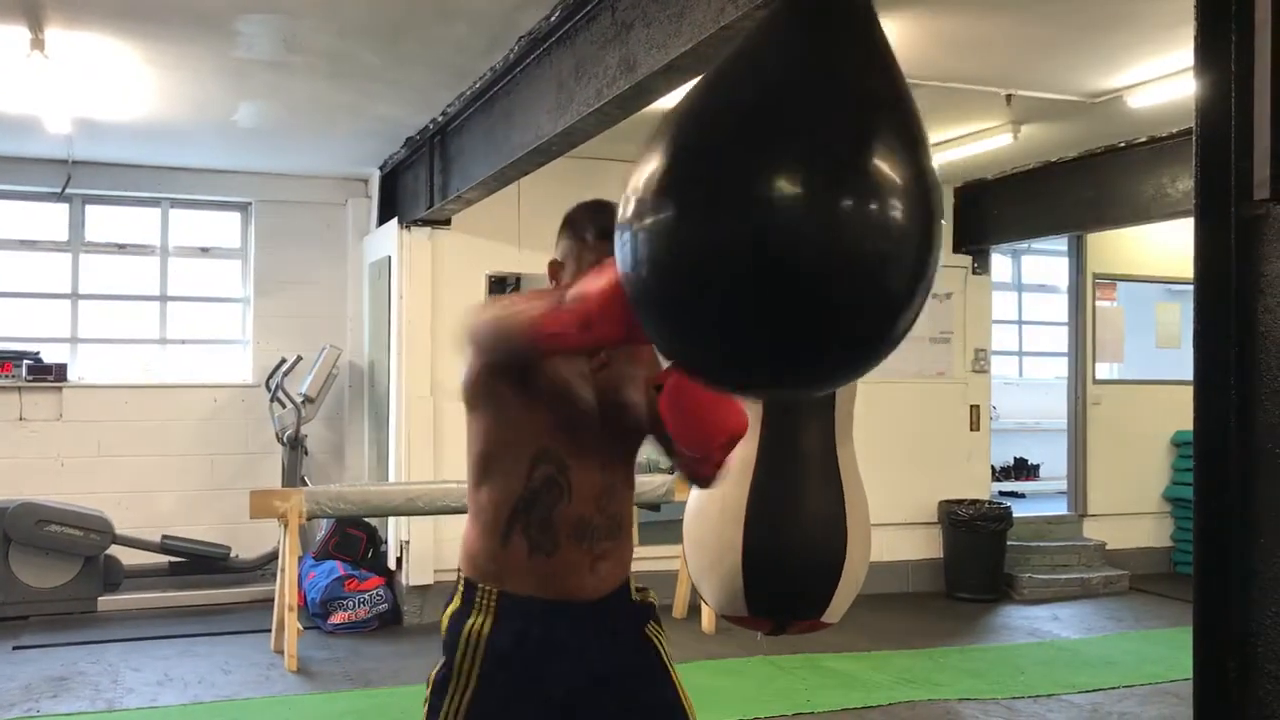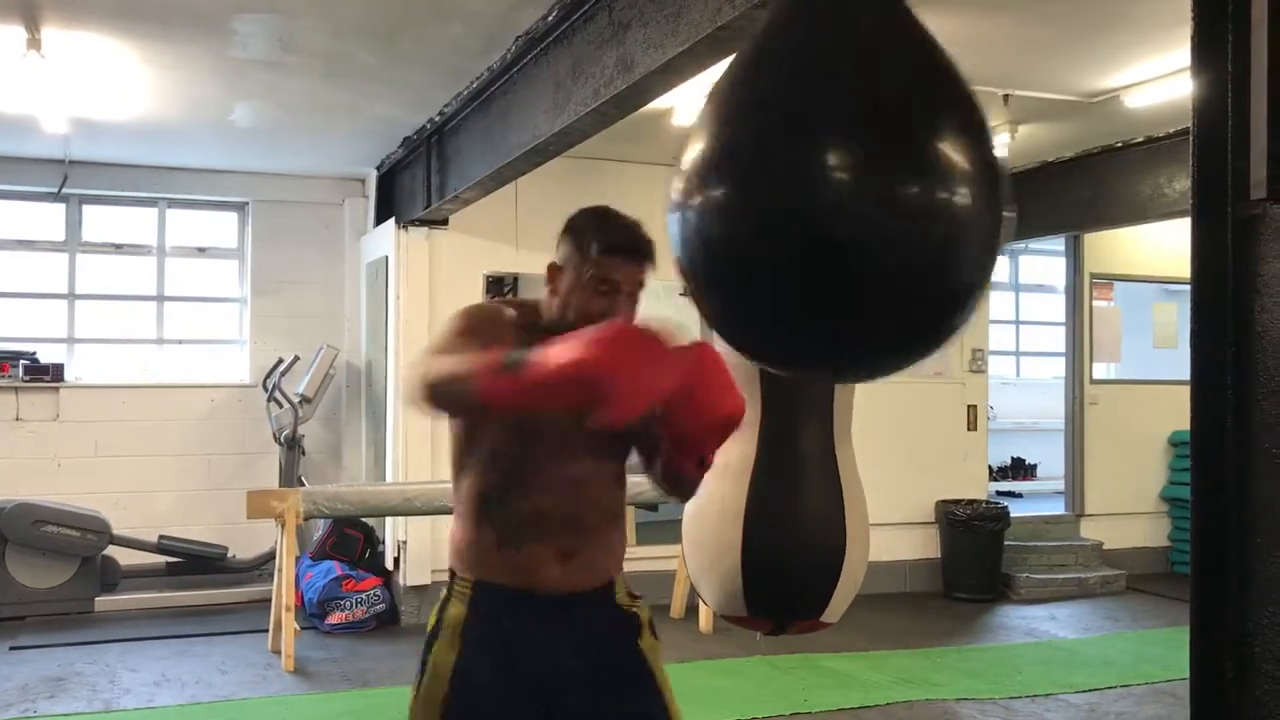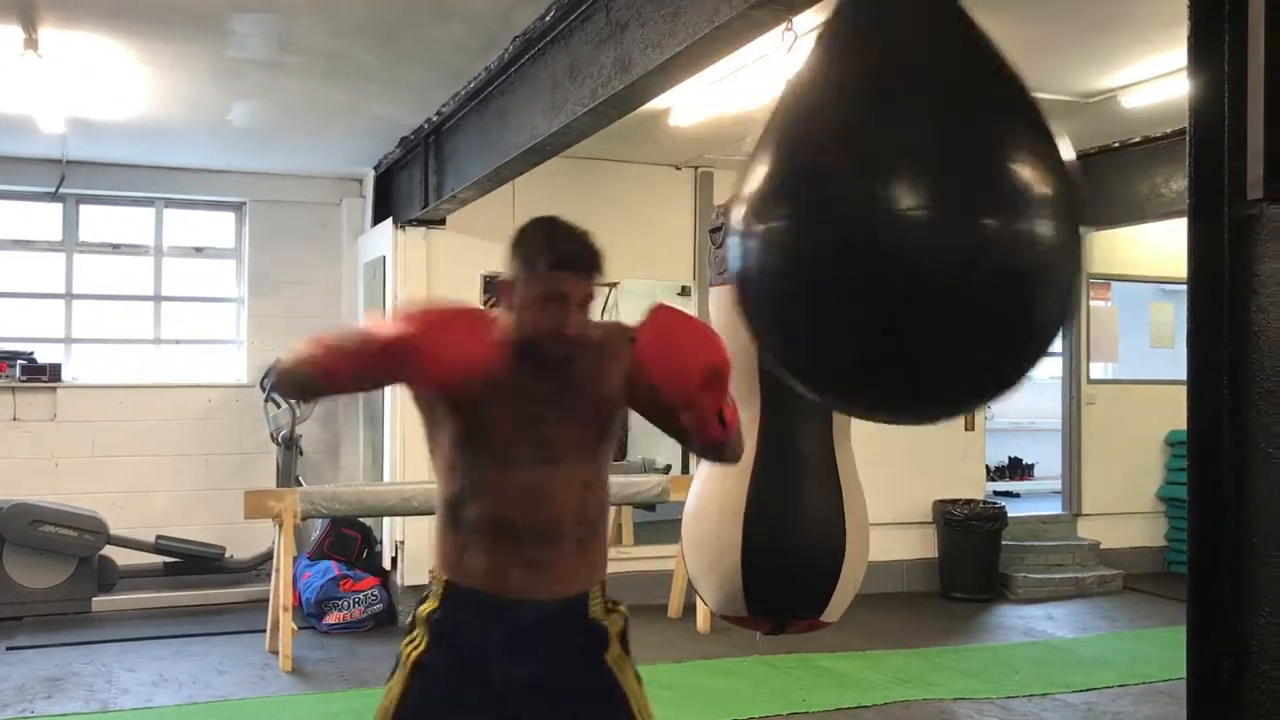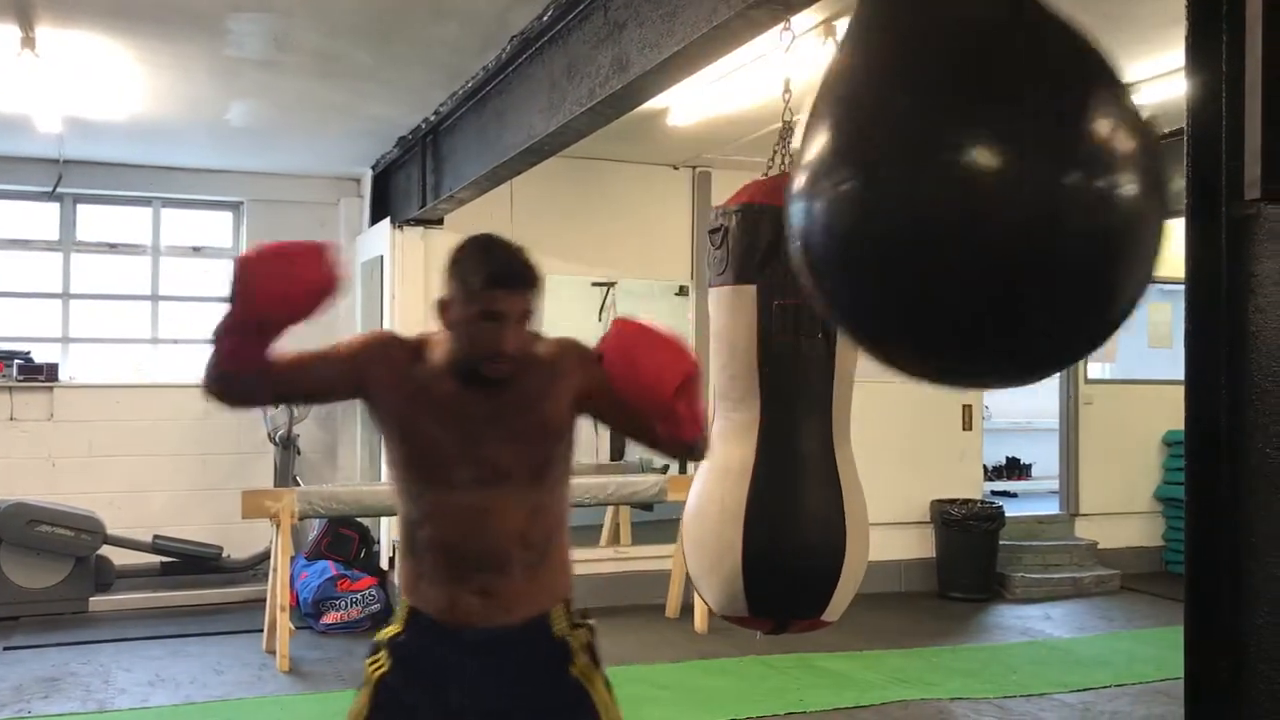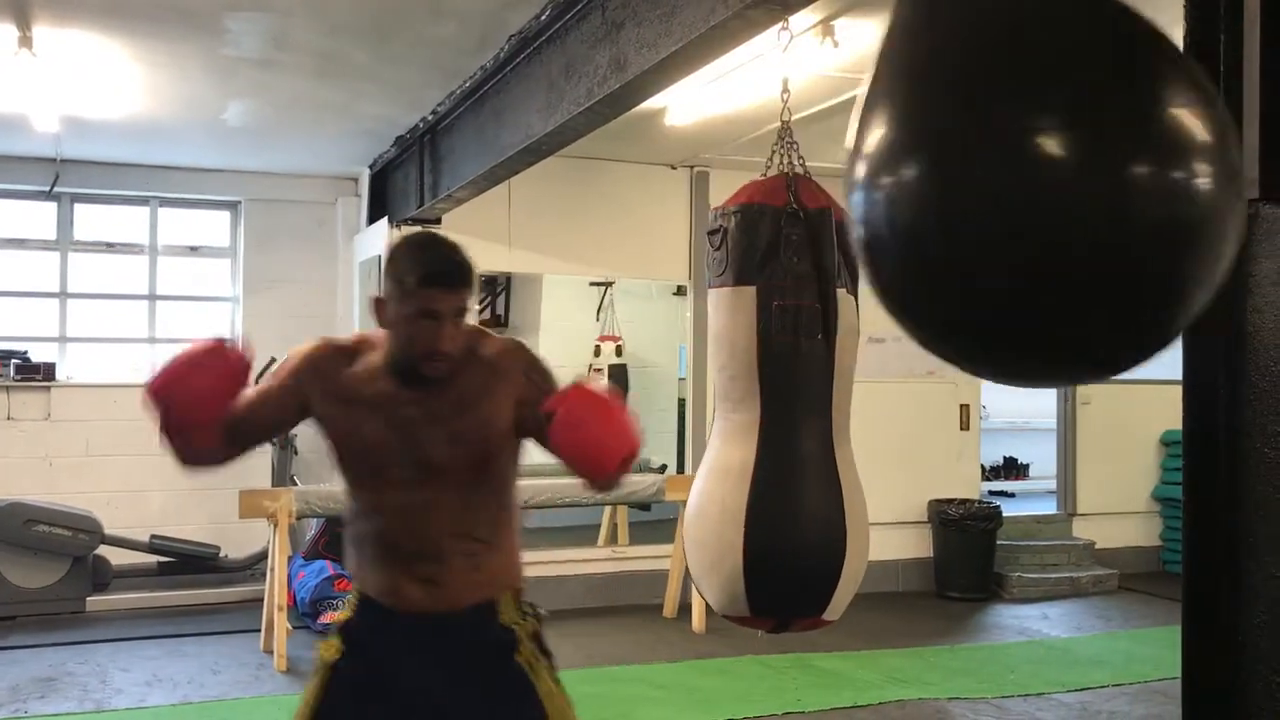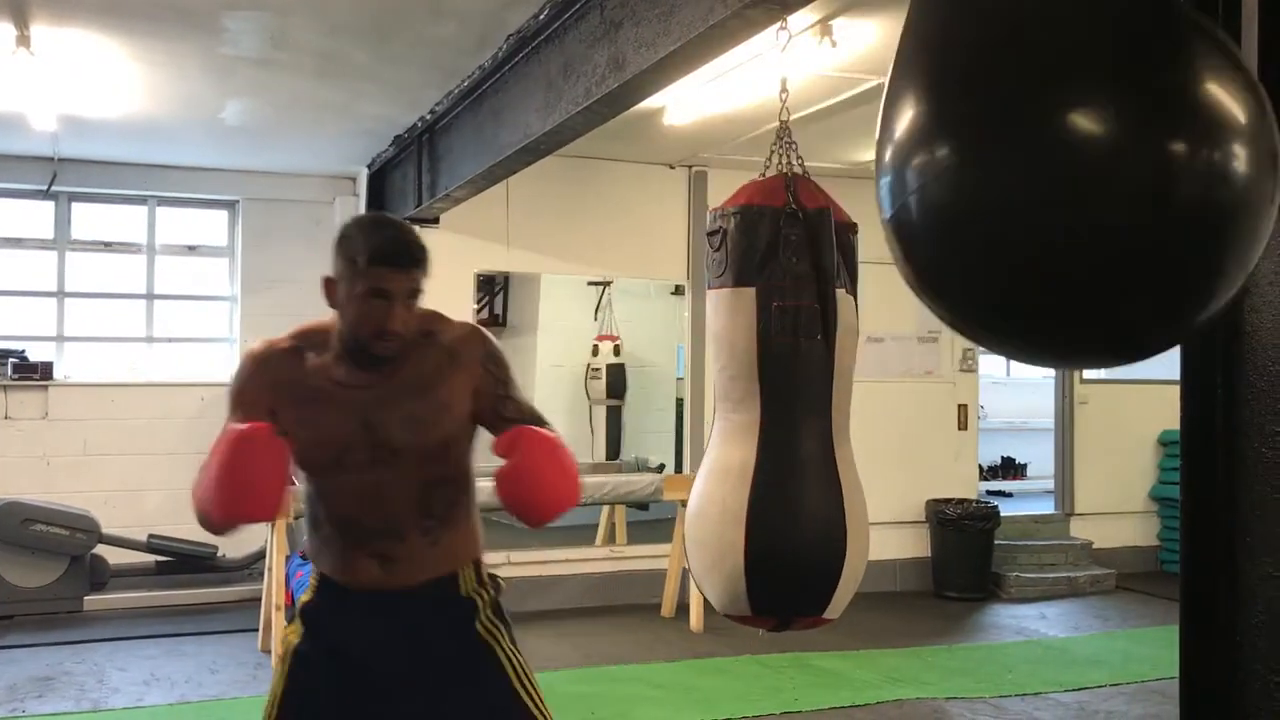
dt=0.1s
person 1, frame 1
left shoulder: (637, 354)
right shoulder: (506, 337)
left elbow: (699, 471)
right elbow: (513, 326)
left wrist: (706, 432)
right wrist: (593, 311)
left hip: (613, 616)
right hip: (505, 624)
person 1, frame 2
left shoulder: (638, 353)
right shoulder: (497, 328)
left elbow: (677, 483)
right elbow: (442, 384)
left wrist: (701, 432)
right wrist: (564, 371)
left hip: (601, 616)
right hip: (491, 616)
person 1, frame 3
left shoulder: (616, 353)
right shoulder: (438, 340)
left elbow: (724, 448)
right elbow: (293, 377)
left wrist: (705, 390)
right wrist: (382, 343)
left hip: (575, 631)
right hip: (462, 624)
person 1, frame 4
left shoulder: (564, 368)
right shoulder: (390, 365)
left elbow: (683, 439)
right elbow: (237, 382)
left wrist: (670, 394)
right wrist: (249, 316)
left hip: (540, 645)
right hip: (425, 647)
person 1, frame 5
left shoulder: (506, 369)
right shoulder: (329, 374)
left elbow: (603, 463)
right elbow: (205, 448)
left wrist: (604, 444)
right wrist: (183, 410)
left hip: (486, 634)
right hip: (376, 631)
person 1, frame 6
left shoulder: (463, 351)
right shoulder: (278, 368)
left elbow: (531, 435)
right elbow: (227, 491)
left wrist: (542, 461)
right wrist: (219, 495)
left hip: (450, 611)
right hip: (337, 613)
